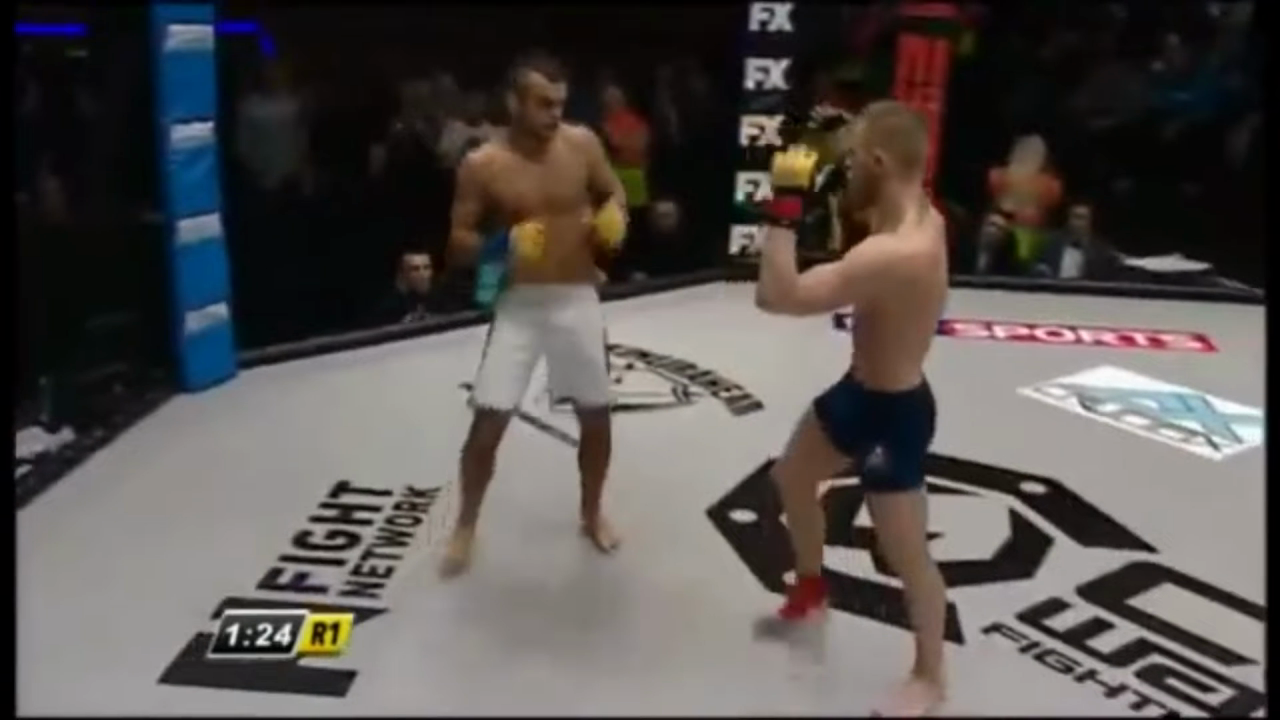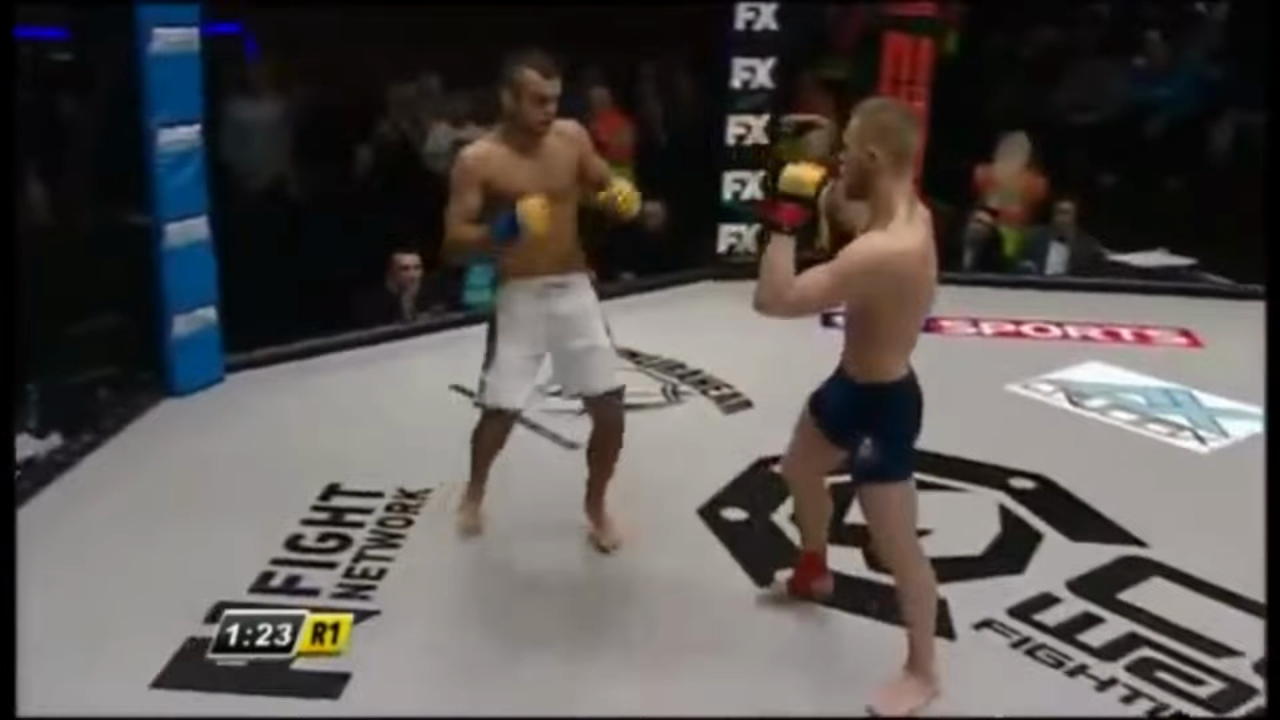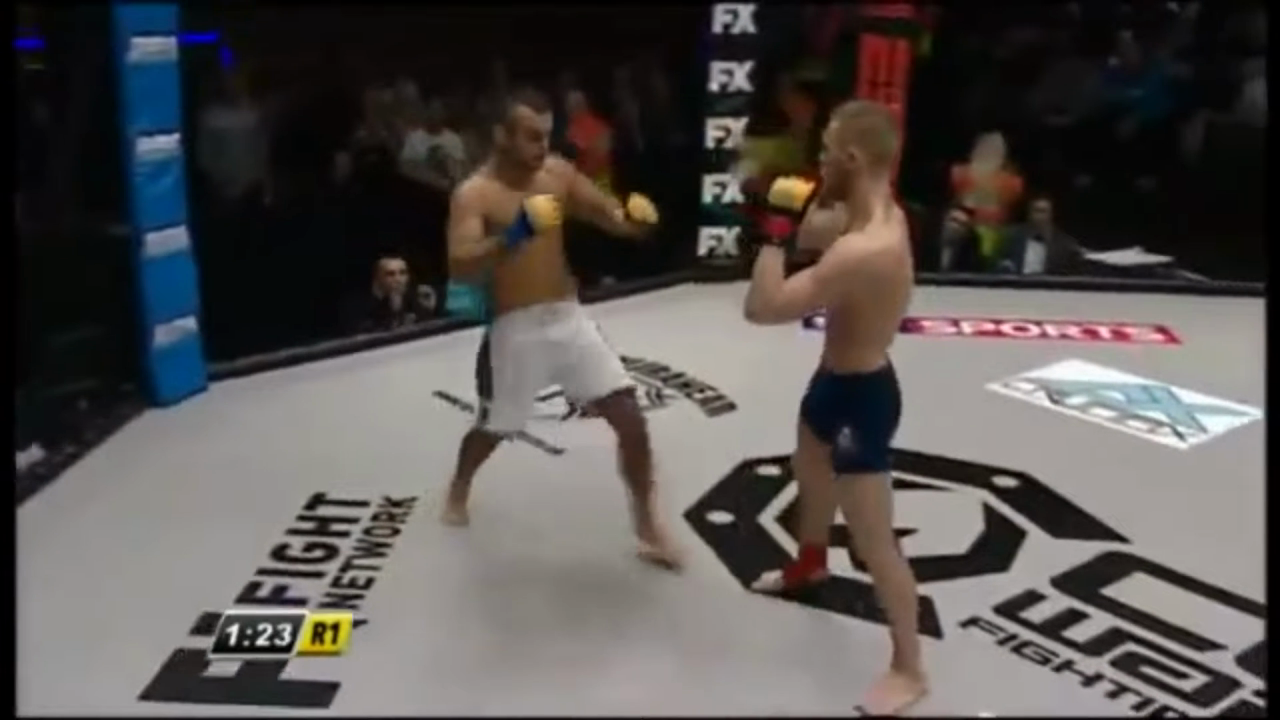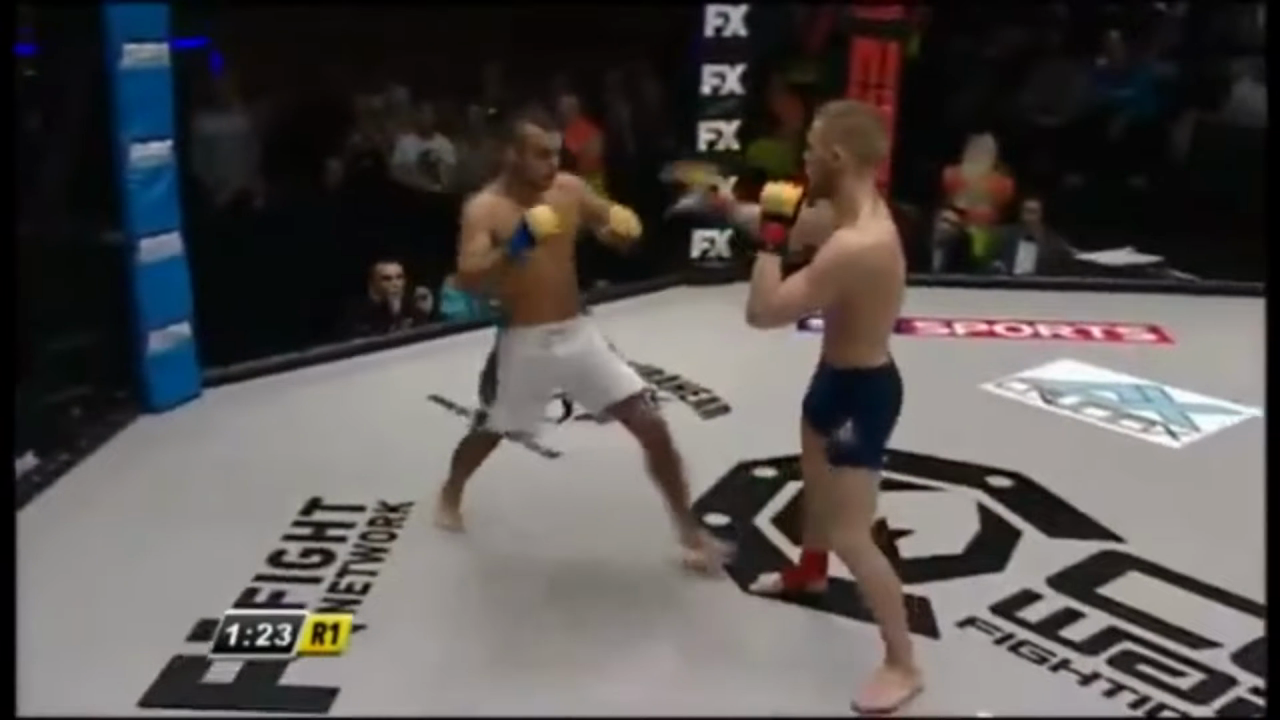
dt=0.5s
person 1, frame 1
left shoulder: (894, 254)
right shoulder: (918, 215)
left elbow: (775, 295)
right elbow: (858, 204)
left wrist: (786, 203)
left hip: (894, 413)
right hip: (859, 389)
left knee: (906, 555)
right knee: (790, 476)
right ankle: (808, 595)
person 1, frame 2
left shoulder: (885, 252)
right shoulder: (908, 212)
left elbow: (772, 299)
right elbow: (845, 212)
left wrist: (787, 215)
right wrist: (818, 180)
left hip: (881, 405)
right hip: (851, 383)
left knee: (896, 548)
right knee: (800, 470)
right ankle: (813, 573)
person 1, frame 3
left shoulder: (864, 252)
right shoulder: (879, 213)
left elbow: (762, 308)
right elbow: (819, 230)
left wrist: (778, 226)
right wrist: (797, 216)
left hip: (861, 397)
right hip: (836, 380)
left knee: (873, 541)
right knee: (809, 471)
left ankle: (908, 669)
right ankle: (809, 563)
person 1, frame 4
left shoulder: (855, 246)
right shoulder: (856, 211)
left elbow: (763, 311)
left wrist: (774, 233)
right wrist: (726, 202)
left hip: (862, 393)
right hip: (838, 374)
left knee: (849, 536)
right knee: (816, 475)
left ankle: (904, 665)
right ankle: (808, 571)
person 2, frame 1
left shoulder: (582, 144)
right shoulder: (482, 165)
left elbow: (614, 192)
right elbow: (458, 238)
left wrist: (613, 217)
right wrist: (500, 246)
left hip: (578, 300)
right hip: (519, 304)
left knee: (596, 419)
right knee: (487, 424)
left ankle: (591, 513)
right ankle: (465, 526)
person 2, frame 2
left shoulder: (571, 138)
right shoulder: (477, 160)
left elbow: (606, 184)
right elbow: (455, 241)
left wrist: (622, 198)
right wrist: (504, 228)
left hip: (575, 291)
right hip: (519, 298)
left knee: (610, 413)
right knee: (499, 413)
left ankle: (595, 507)
right ankle: (476, 489)
person 2, frame 3
left shoulder: (558, 172)
right shoulder: (473, 194)
left elbow: (606, 212)
right elbow: (461, 266)
left wrist: (633, 217)
right wrist: (515, 234)
left hip: (569, 317)
right hip: (515, 328)
left knee: (630, 419)
right knee: (494, 429)
left ankle: (646, 524)
right ankle: (459, 489)
person 2, frame 4
left shoulder: (572, 189)
right shoulder: (483, 209)
left elbow: (621, 229)
right elbow: (471, 280)
left wrist: (623, 226)
right wrist: (518, 245)
left hip: (579, 334)
right hip: (524, 342)
left knee: (653, 427)
right knee: (488, 431)
left ankle: (689, 529)
right ankle: (450, 495)
